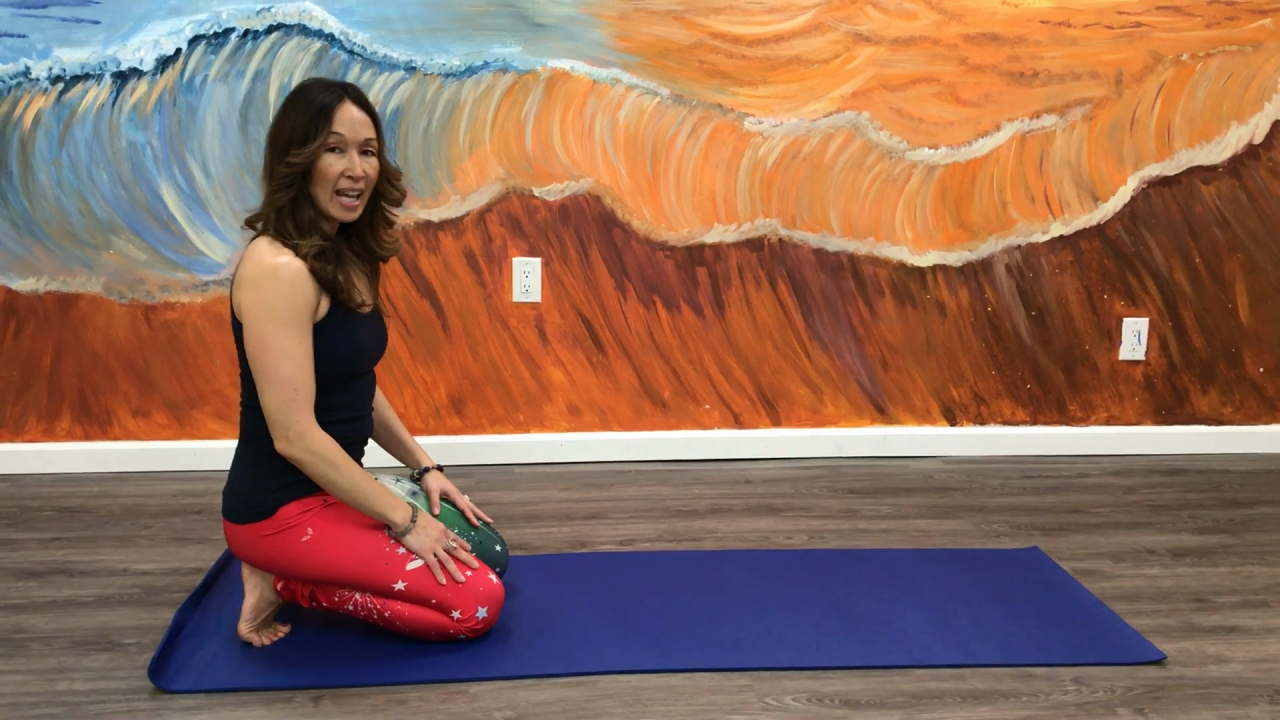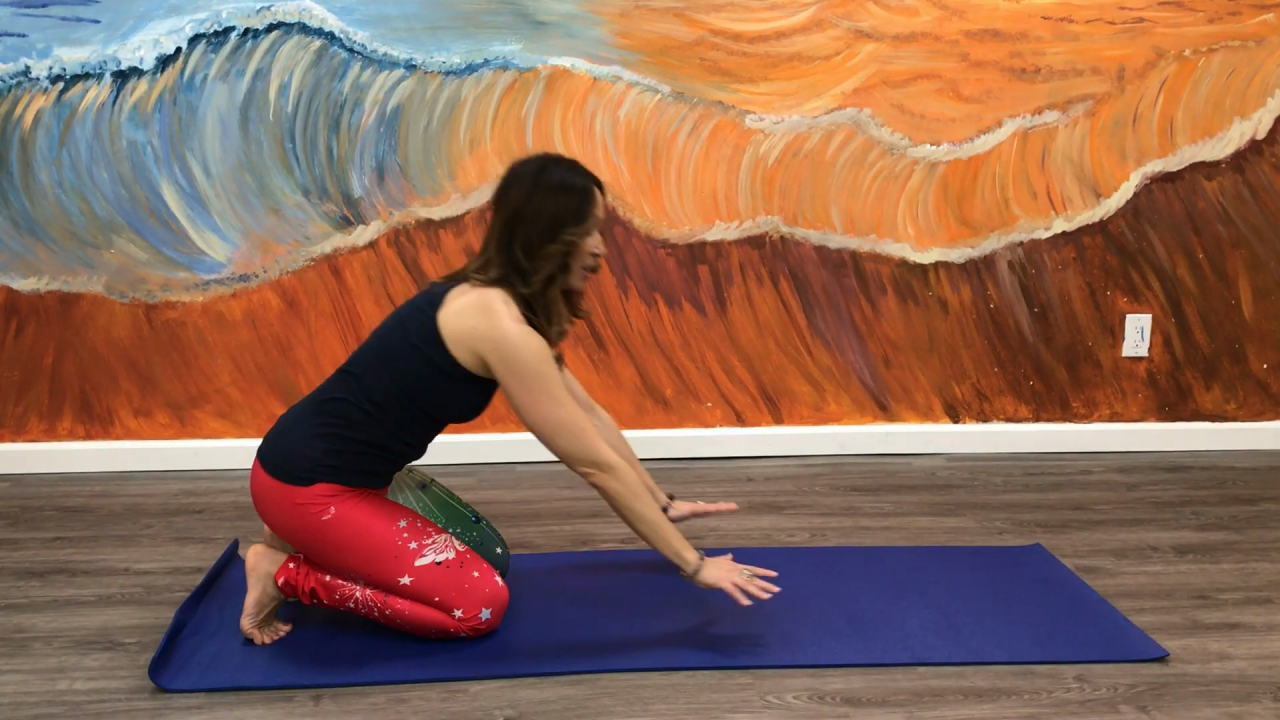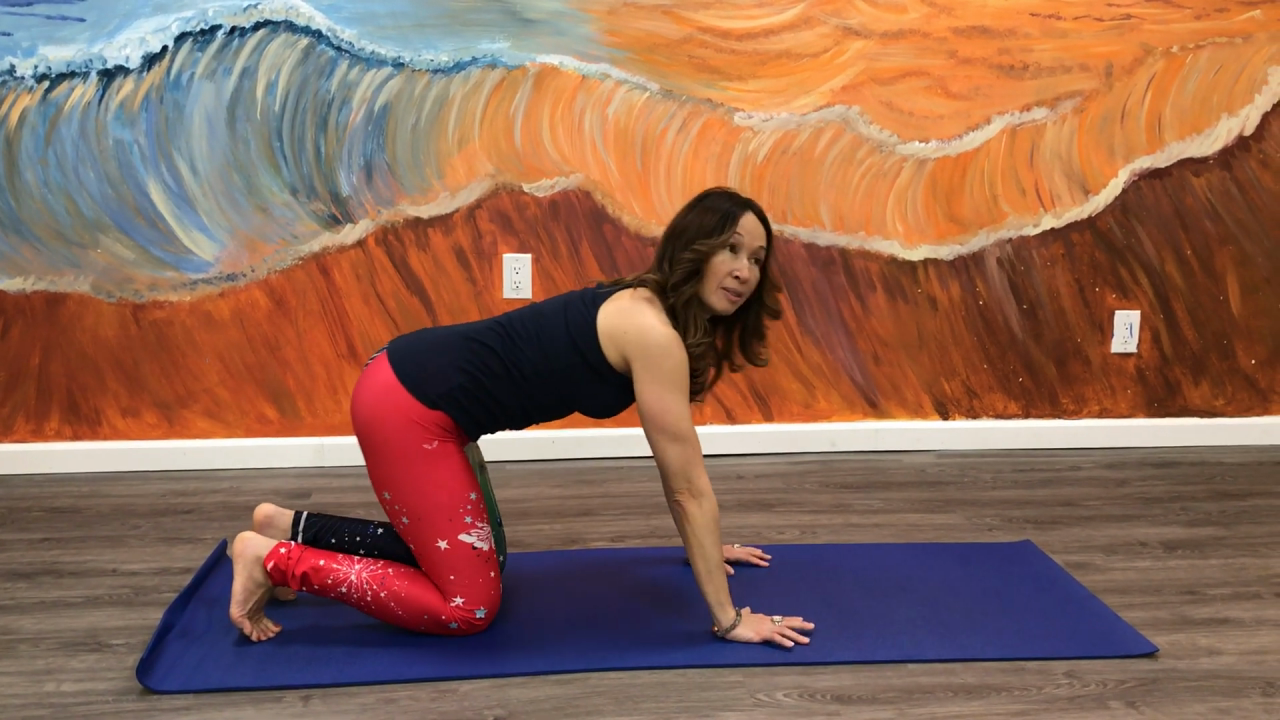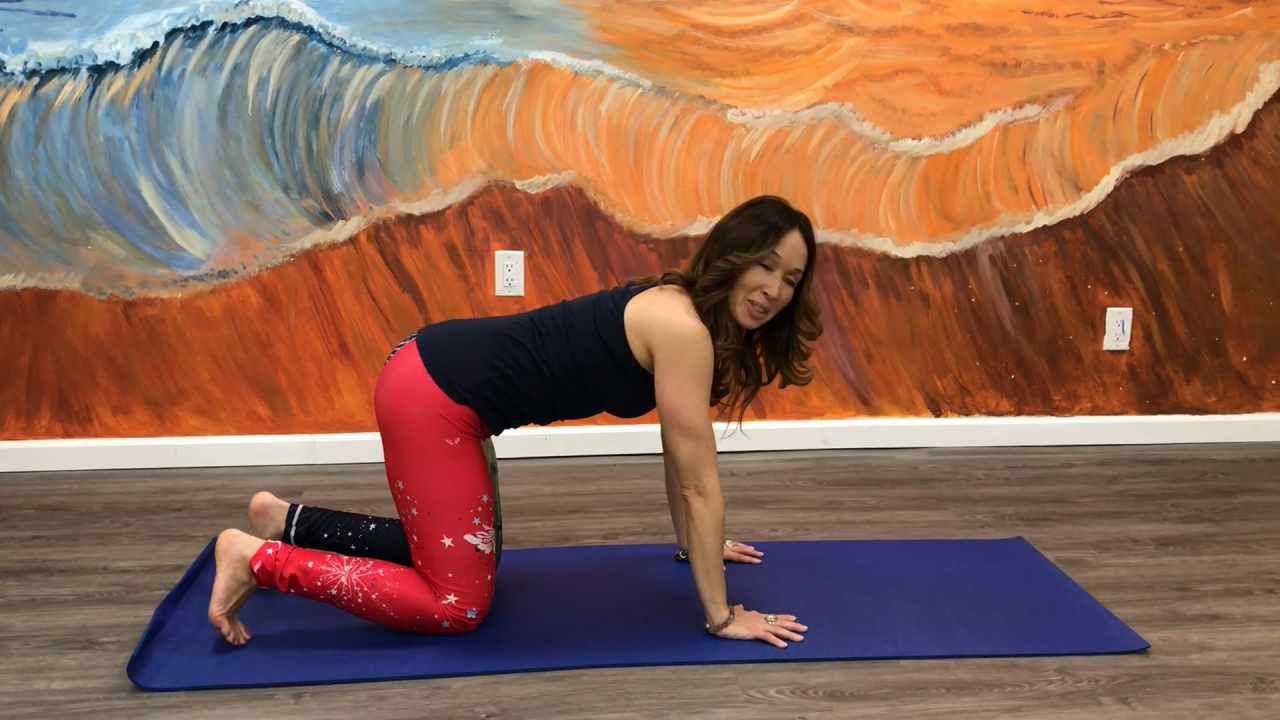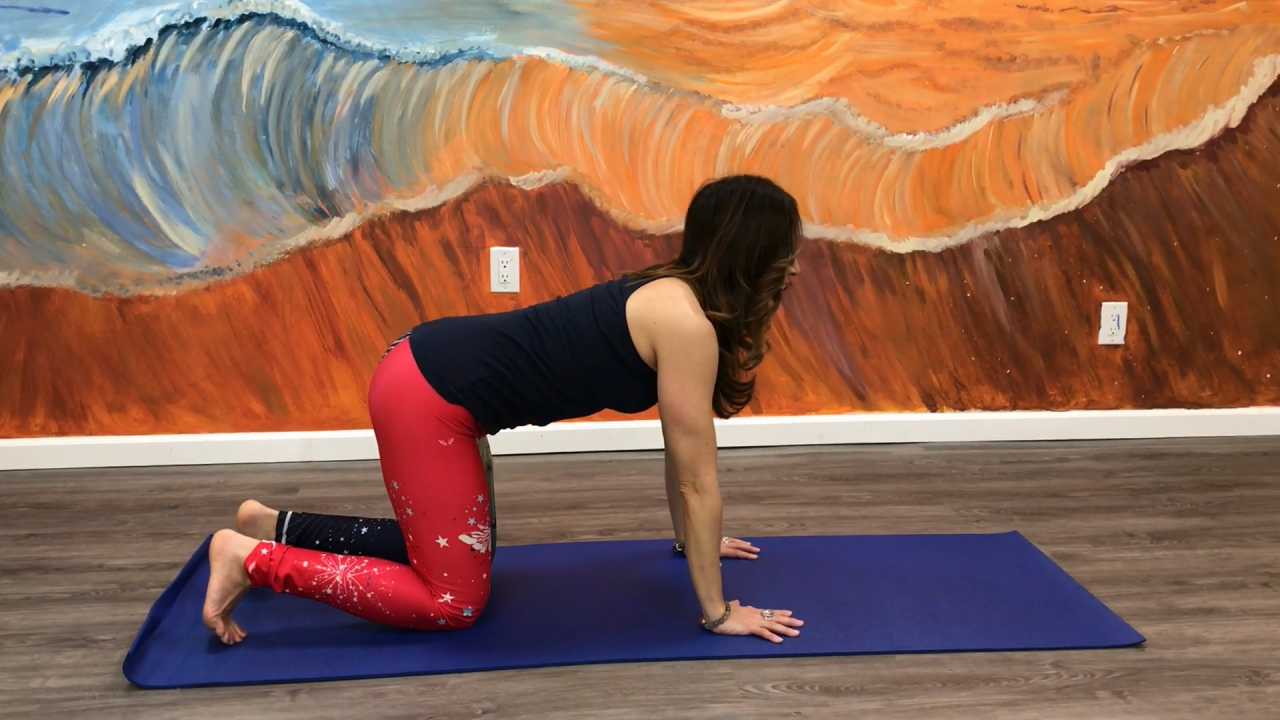
dt=1s
person 1, frame 1
left shoulder: (345, 254)
right shoulder: (280, 269)
right elbow: (295, 435)
left wrist: (424, 467)
right wrist: (405, 521)
left hip: (325, 490)
right hip: (282, 508)
left knee: (481, 552)
right knee: (476, 601)
left ankle: (289, 574)
right ankle: (285, 584)
person 1, frame 2
left shoulder: (492, 299)
right shoulder: (499, 326)
left elbow: (588, 414)
right elbow: (597, 465)
left wrist: (662, 503)
right wrist: (694, 565)
left hip: (327, 468)
right hip: (309, 481)
left knee: (475, 553)
right knee: (478, 603)
left ankle: (300, 540)
right ankle: (287, 573)
person 1, frame 3
left shoulder: (666, 314)
right shoulder: (654, 332)
left elbow: (677, 467)
right elbow: (690, 485)
left wrist: (703, 547)
right wrist: (728, 618)
left hip: (416, 391)
right hip: (407, 404)
left knee: (465, 556)
right knee: (468, 605)
left ankle: (295, 529)
right ankle: (273, 559)
person 1, frame 4
left shoulder: (687, 311)
right shoulder: (684, 329)
left elbow: (678, 456)
right elbow: (700, 483)
left wrist: (693, 545)
right wrist: (721, 615)
left hip: (439, 379)
right hip: (433, 396)
left knee: (460, 556)
right knee: (459, 604)
left ankle: (289, 522)
right ankle: (256, 557)
person 1, frame 5
left shoulder: (677, 298)
right shoulder: (688, 324)
left elbow: (679, 451)
right elbow: (697, 478)
left wrist: (692, 540)
right wrist: (717, 611)
left hip: (434, 376)
right hip: (428, 396)
left knee: (450, 549)
right knee: (454, 601)
left ankle: (278, 528)
right ankle: (250, 558)
